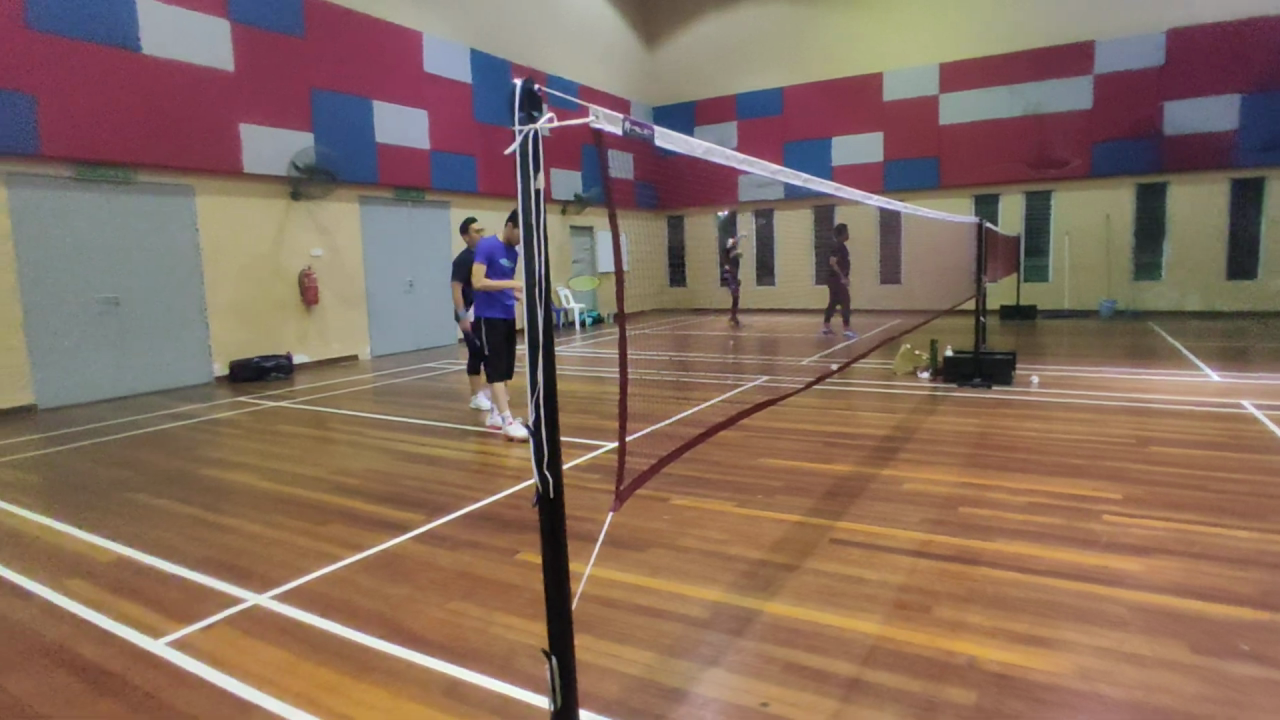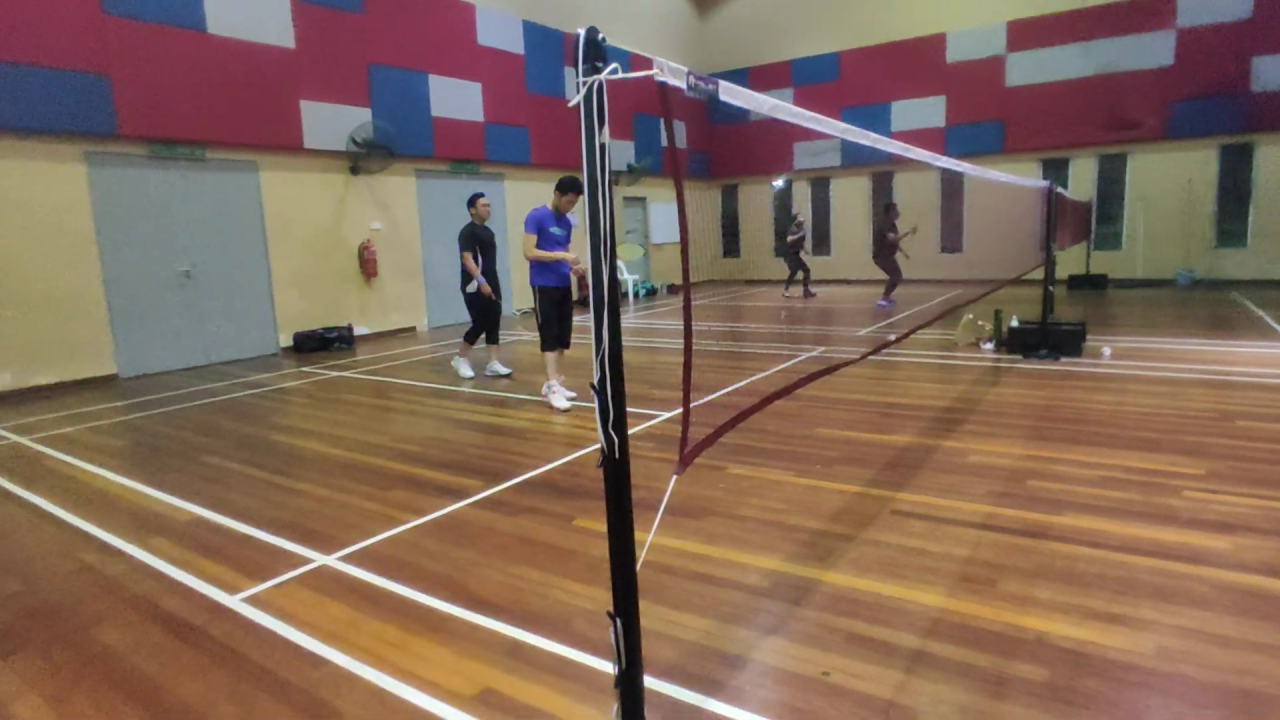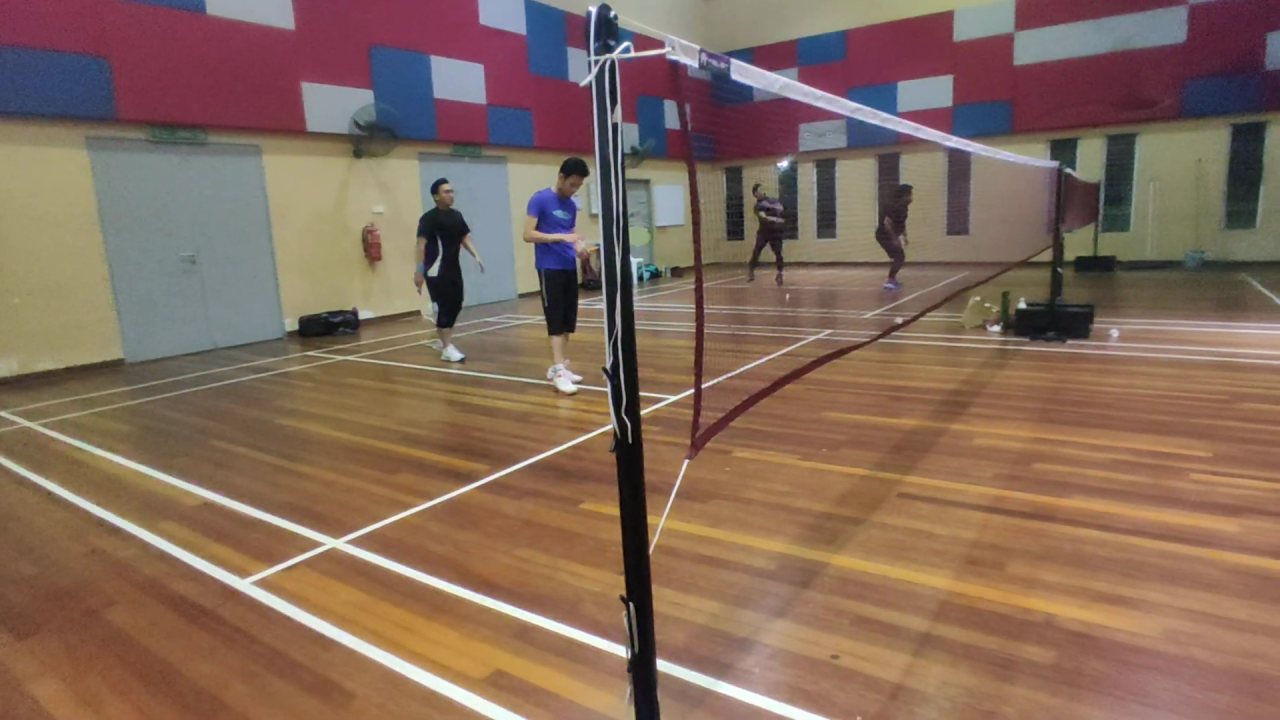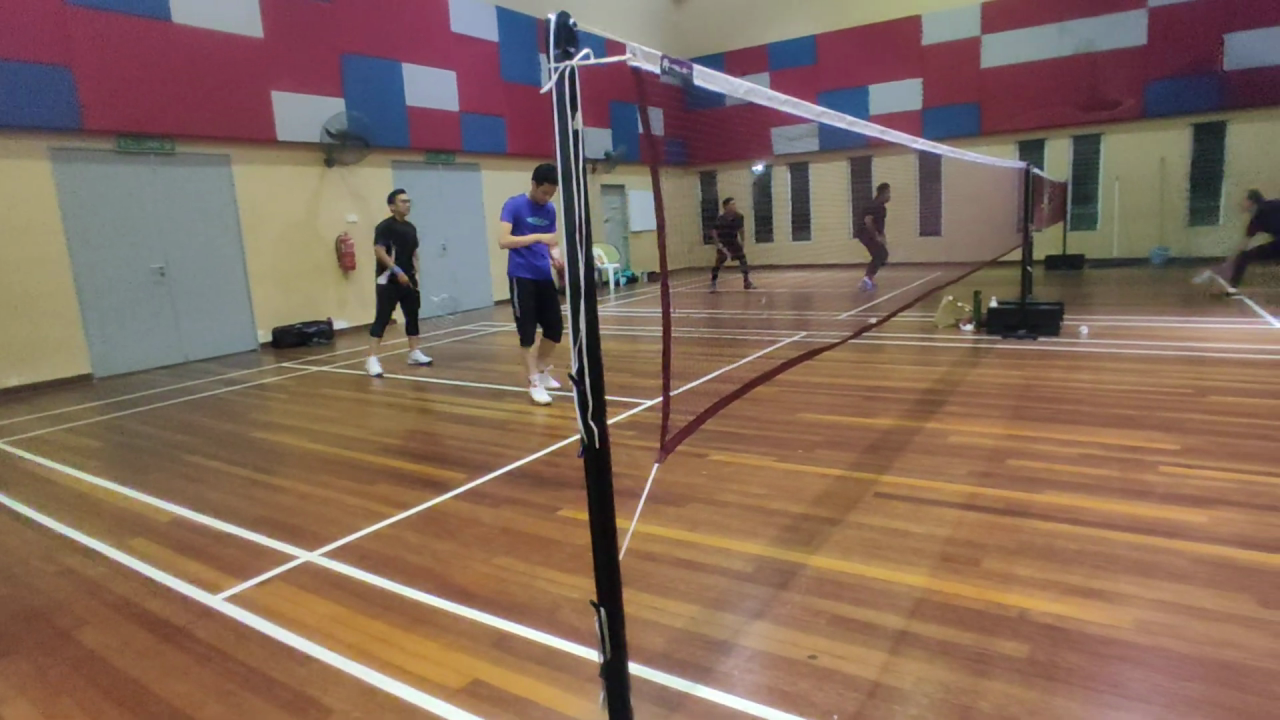
dt=0.7s
person 1, frame 1
left shoulder: (514, 252)
right shoulder: (486, 246)
right elbow: (477, 282)
left wrist: (521, 295)
right wrist: (511, 284)
left hip: (508, 316)
right hip: (489, 316)
left knee: (506, 369)
right knee: (497, 369)
left ankle: (496, 414)
right ankle: (508, 421)
person 1, frame 2
left shoulder: (566, 222)
right shoulder: (536, 217)
right elbow: (529, 253)
left wrist: (574, 266)
right wrist: (562, 255)
left hip: (564, 285)
right hip: (545, 286)
left knee: (562, 338)
right knee: (550, 337)
left ankle: (554, 382)
right ankle: (553, 388)
person 1, frame 3
left shoulder: (571, 205)
right shoulder: (540, 199)
right elbow: (528, 234)
left wrist: (579, 248)
right wrist: (560, 236)
left hip: (569, 268)
right hip: (550, 269)
left knee: (568, 321)
right knee: (556, 321)
left ankle: (560, 366)
right ankle: (559, 373)
person 1, frame 4
left shoulder: (550, 210)
right shoulder: (514, 206)
right elbow: (503, 241)
left wrist: (556, 257)
right wrist: (537, 237)
left hip: (545, 277)
right hip: (522, 277)
left knee: (555, 329)
right knee: (527, 332)
left ankle: (542, 371)
right ankle: (534, 382)
person 2, frame 1
right shoulder: (463, 260)
right elbow: (456, 289)
right wrist: (462, 317)
right hip: (471, 315)
right knee: (477, 353)
left ankle: (483, 389)
right ankle: (477, 396)
person 2, frame 2
left shoulder: (488, 232)
right shoulder: (468, 232)
right elbow: (467, 259)
left wrist: (493, 283)
right wrist: (481, 282)
left hip: (491, 285)
right hip: (475, 287)
left knee: (494, 324)
right knee: (479, 324)
left ankle: (493, 364)
right ankle: (460, 359)
person 2, frame 3
left shoulder: (456, 215)
right shoulder: (429, 218)
left elbow: (465, 237)
right elbow: (421, 244)
left wrist: (476, 256)
right wrist: (419, 271)
left hip: (454, 269)
right hip: (437, 271)
left knee: (456, 306)
right knee: (445, 308)
left ankle: (445, 342)
right ankle: (447, 348)
person 2, frame 4
left shoulder: (410, 228)
right shoulder: (385, 226)
right elbow: (379, 251)
left wrist: (415, 272)
right wrist: (397, 271)
left hip: (408, 279)
right hip: (388, 280)
left knee: (412, 315)
right knee: (382, 318)
left ankle: (414, 353)
right ankle: (372, 359)
